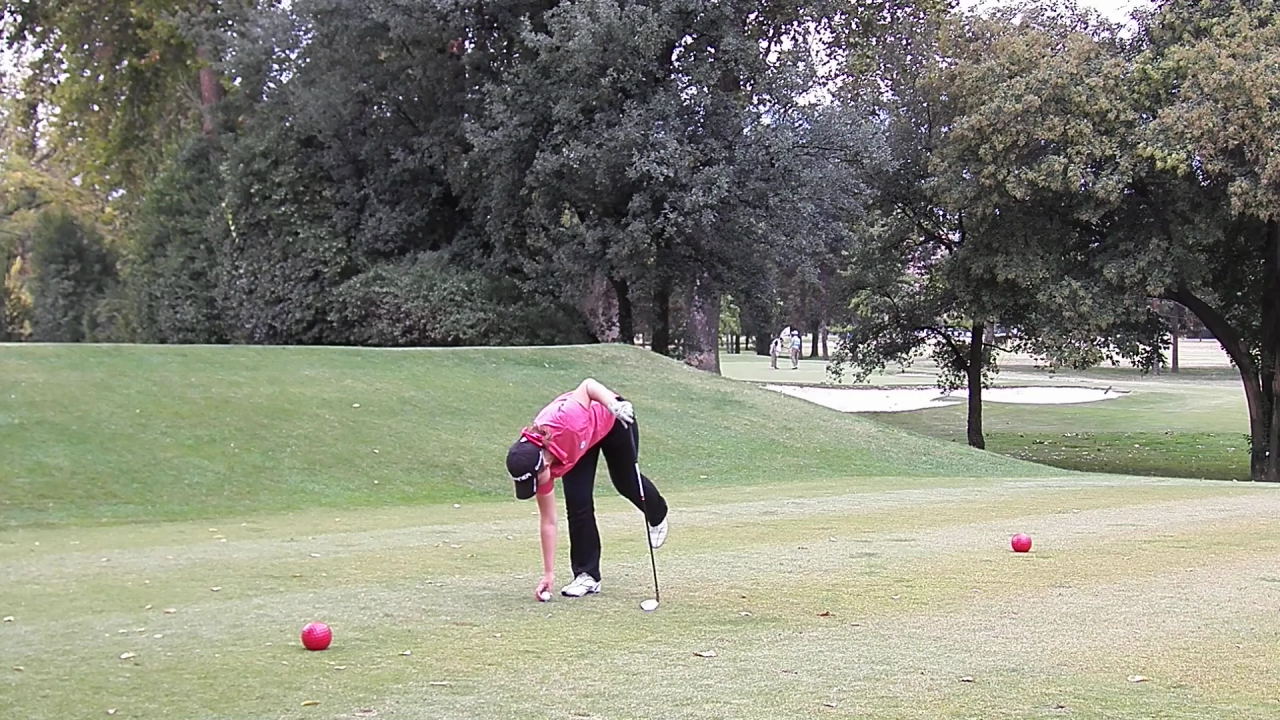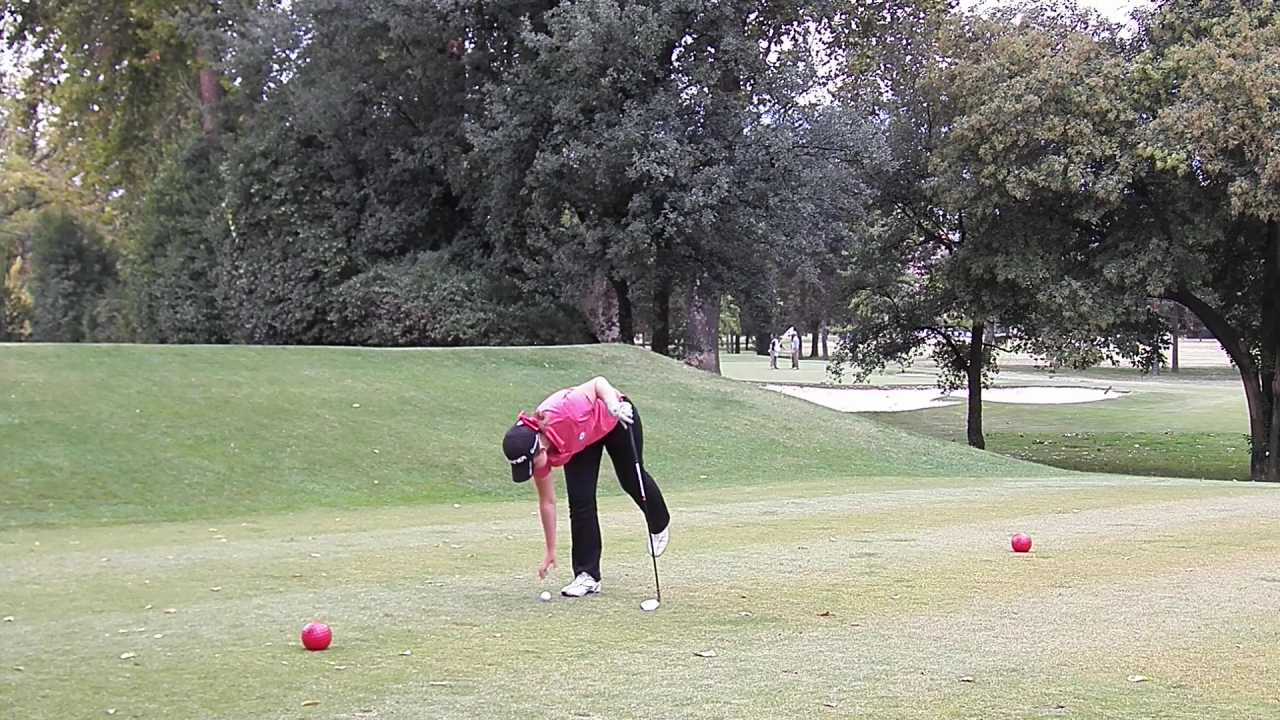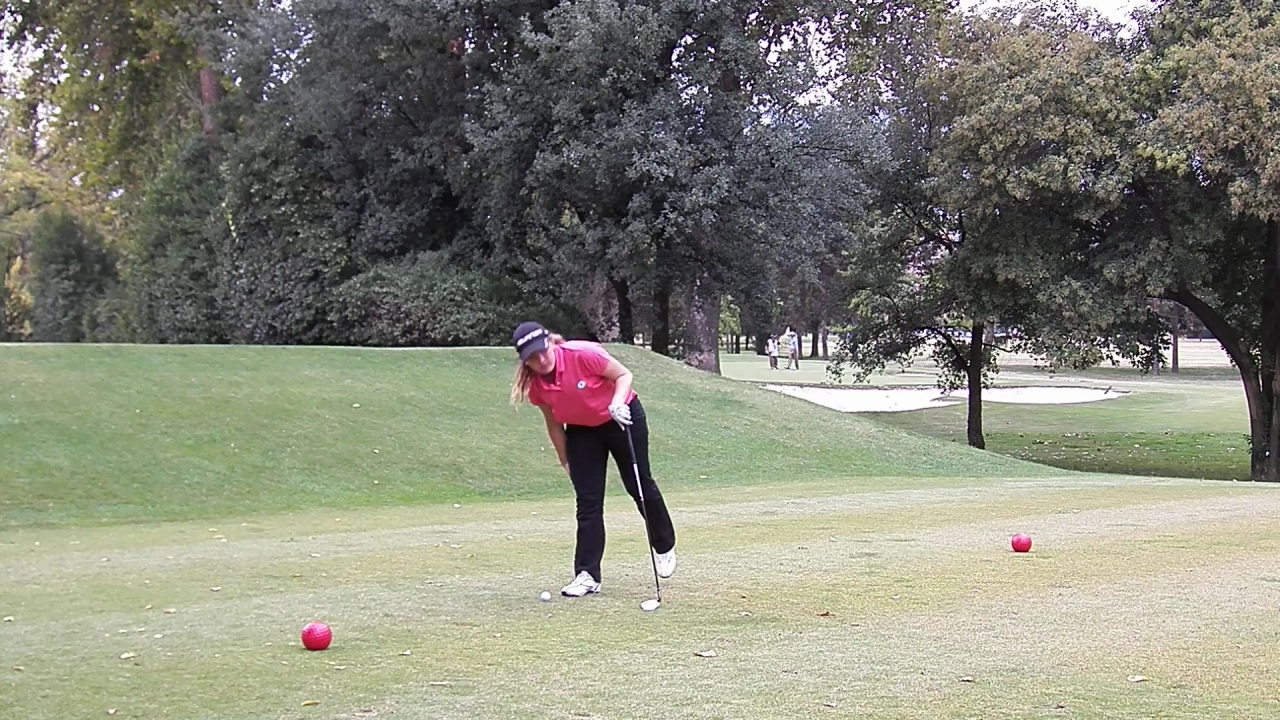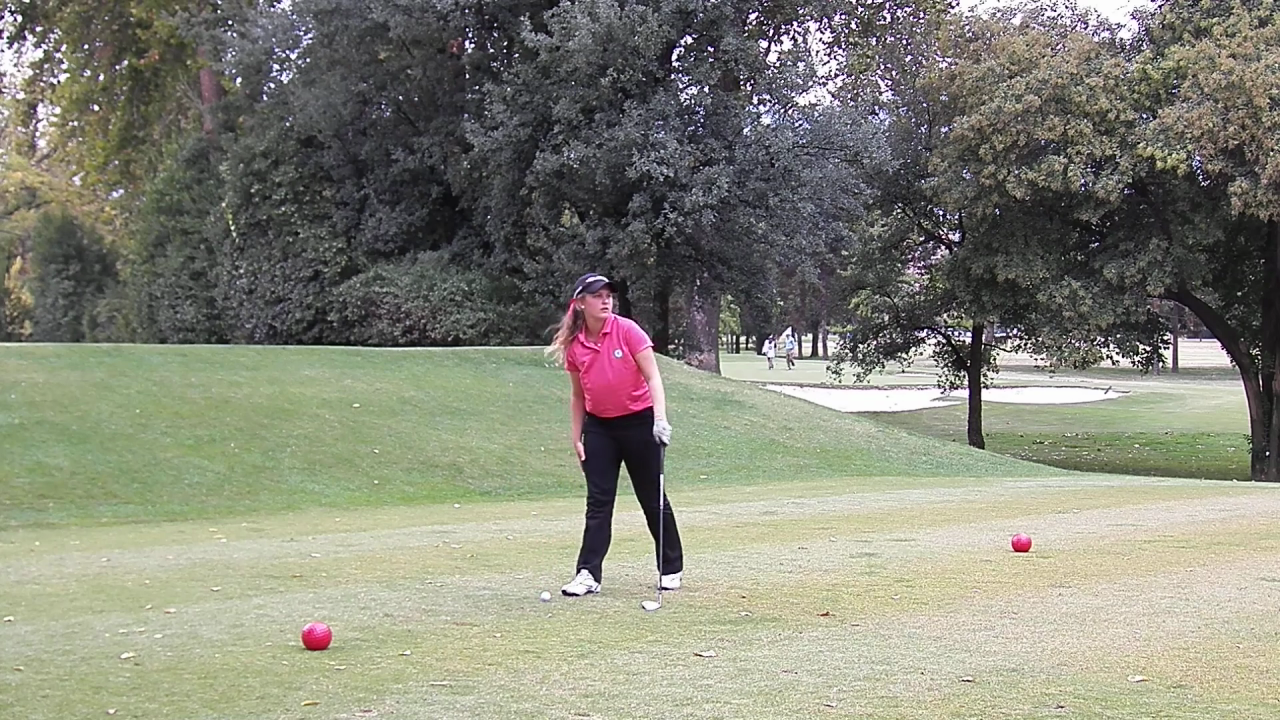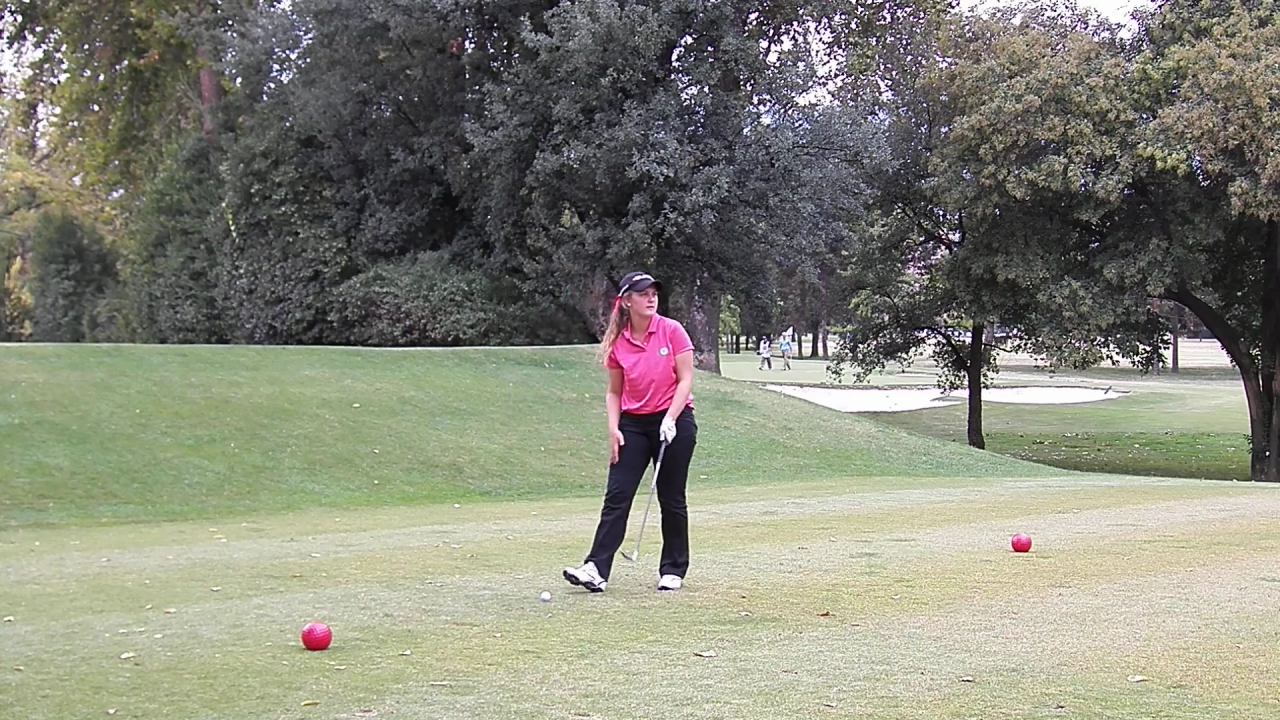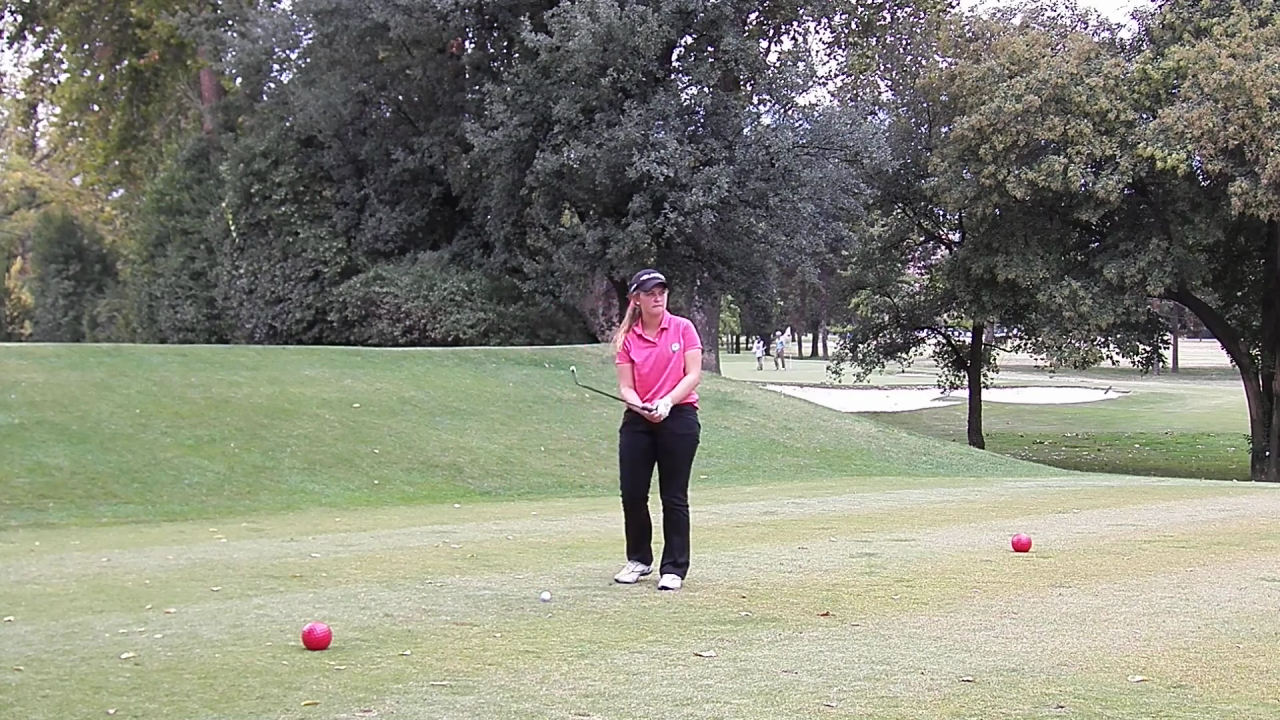
dt=0.4s
person 1, frame 1
left shoulder: (564, 423)
right shoulder: (536, 465)
left elbow: (587, 385)
right elbow: (548, 522)
left wrist: (614, 404)
right wrist: (548, 573)
left hip: (614, 422)
right hip: (578, 443)
left knee: (627, 482)
right knee: (577, 505)
left ankle: (657, 515)
right ankle: (586, 574)
person 1, frame 2
left shoulder: (565, 414)
right shoulder: (537, 454)
left elbow: (598, 383)
right elbow: (548, 502)
left wrist: (614, 405)
right wrist: (550, 550)
left hip: (618, 420)
right hip: (580, 442)
left knee: (633, 480)
right knee: (580, 503)
left ankle: (659, 524)
right ankle: (587, 573)
person 1, frame 3
left shoulder: (582, 354)
right shoulder: (534, 385)
left elbow: (625, 375)
right elbow: (553, 422)
left wrist: (617, 405)
right wrist: (566, 461)
left hip: (622, 416)
right hip: (582, 433)
left knee: (639, 485)
right knee: (587, 502)
left ankle: (665, 546)
right ankle: (587, 574)
person 1, frame 4
left shoulder: (627, 330)
right shoulder: (572, 345)
left elbow: (653, 376)
right elbow: (578, 396)
left wrist: (660, 417)
right wrist: (576, 437)
left hip: (640, 422)
right hip: (600, 427)
left knee: (652, 497)
right knee: (598, 501)
left ankle: (671, 567)
right ankle: (589, 574)
person 1, frame 5
left shoulder: (672, 330)
right shoulder: (616, 342)
left elbow: (686, 380)
right elbow: (614, 392)
left wrist: (670, 420)
right wrist: (613, 428)
left hip: (673, 423)
right hip: (633, 424)
left knee: (671, 499)
right knee: (617, 495)
left ankle: (674, 569)
right ankle: (596, 569)
person 1, frame 6
left shoulder: (683, 328)
right shoulder: (626, 337)
left elbow: (694, 375)
right elbow: (625, 387)
left wrist: (667, 401)
right wrist: (641, 406)
left hip: (679, 419)
right hip: (638, 421)
left knee: (674, 496)
right knee: (632, 493)
left ankle: (674, 567)
right ankle: (639, 558)
